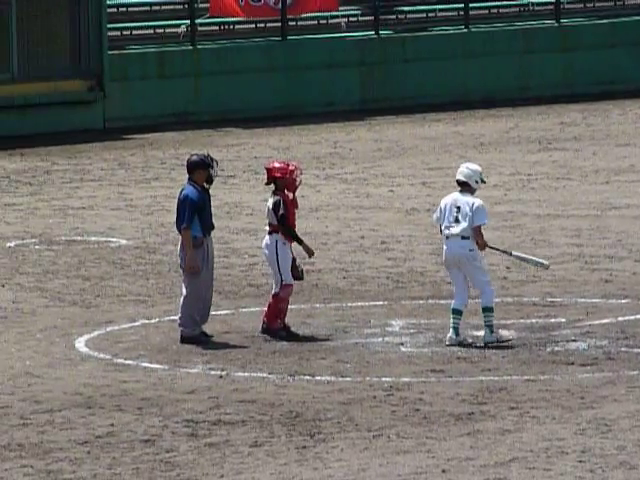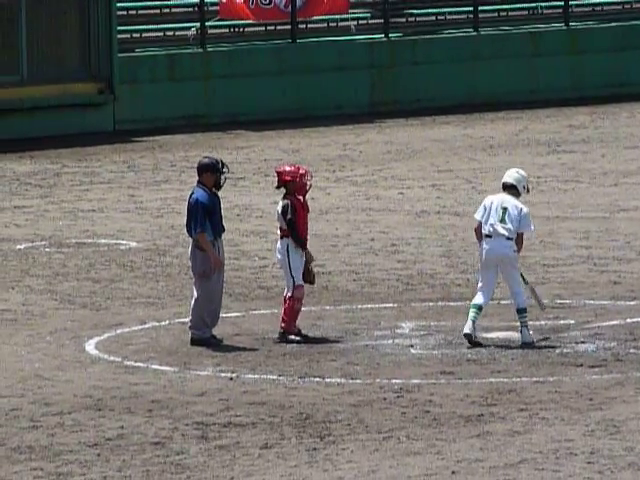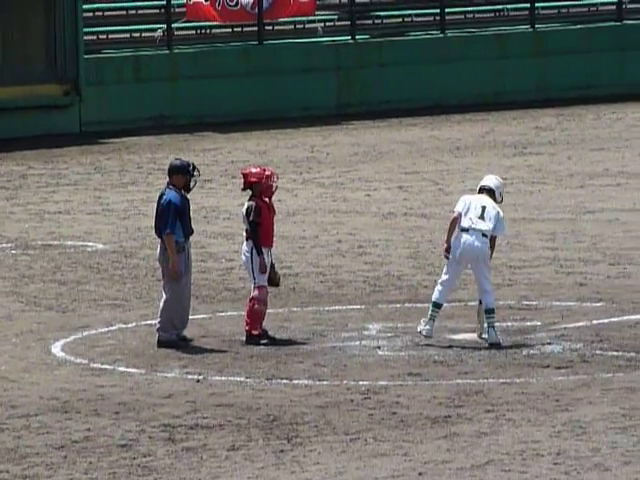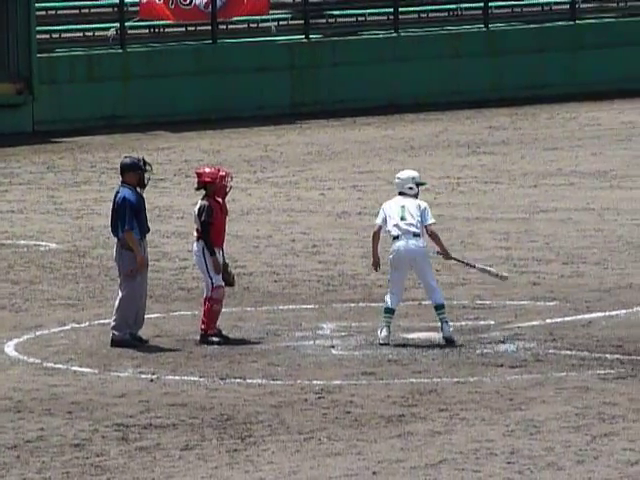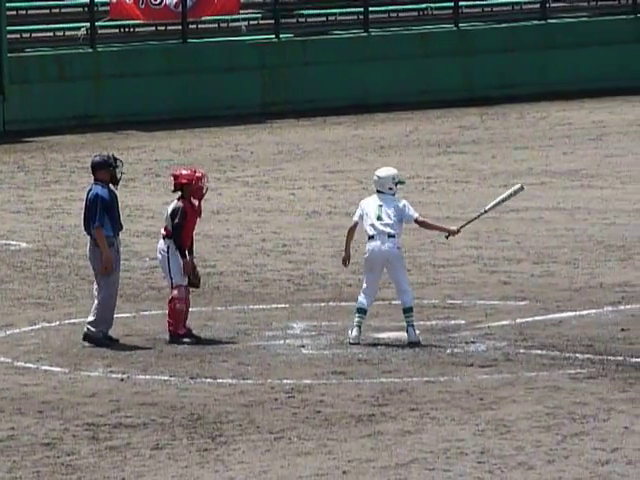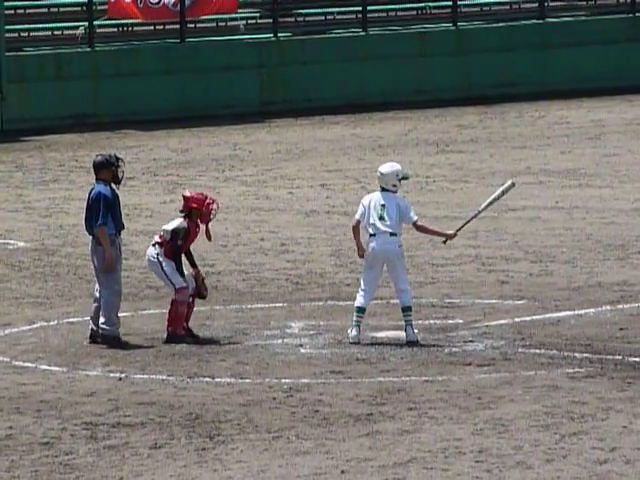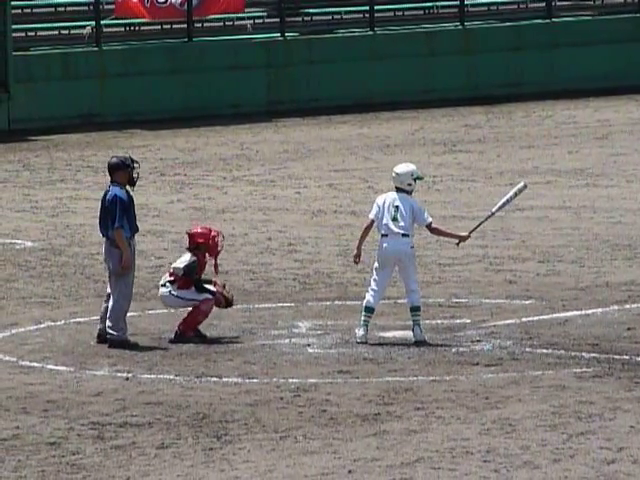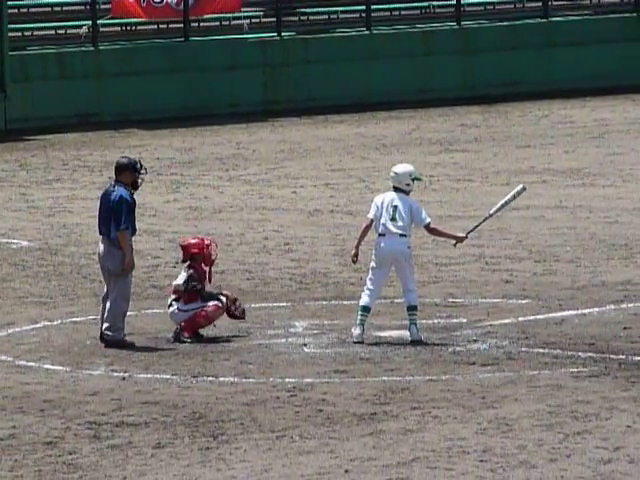
dt=0.4s
person 1, frame 1
left shoulder: (202, 190)
right shoulder: (189, 194)
right elbow: (185, 227)
right wrist: (189, 254)
left hip: (205, 242)
right hip: (195, 246)
left knee: (205, 289)
right knee: (192, 290)
left ankle: (197, 327)
right ankle: (188, 331)
person 1, frame 2
left shoulder: (210, 194)
right shoulder: (200, 197)
right elbow: (199, 231)
right wrist: (212, 254)
left hip: (216, 245)
right hip: (204, 249)
left knee: (214, 292)
right knee: (204, 292)
left ankle: (206, 331)
right ankle: (198, 334)
person 1, frame 3
left shoulder: (177, 195)
right shoulder: (171, 199)
right elbow: (168, 232)
right wrist: (173, 259)
left hip: (182, 247)
right hip: (174, 250)
left knee: (183, 293)
right knee: (173, 294)
left ankle: (176, 332)
right ankle: (165, 335)
person 1, frame 4
left shoulder: (133, 193)
right shoulder: (126, 196)
right elbow: (126, 230)
right wrist: (139, 253)
left hip: (137, 247)
right hip: (129, 249)
left knee: (139, 292)
right knee: (128, 293)
left ankle: (131, 332)
right ankle: (119, 335)
person 1, frame 5
left shoulder: (105, 191)
right shoulder: (99, 193)
right elbow: (97, 226)
right wrist: (106, 252)
left hip: (110, 244)
right hip: (104, 246)
left knee: (105, 290)
right knee: (108, 291)
left ankle: (101, 331)
right ankle: (93, 330)
person 1, frame 6
left shoulder: (105, 190)
right shoulder: (102, 192)
right elbow: (100, 224)
right wrist: (108, 250)
left hip: (109, 244)
right hip: (105, 245)
left knee: (103, 290)
right knee: (111, 290)
left ankle: (96, 331)
right ankle: (108, 332)
person 1, frame 7
left shoulder: (112, 192)
right shoulder: (118, 194)
right elbow: (117, 228)
right wrist: (126, 253)
left hip: (114, 246)
right hip: (119, 247)
left knee: (114, 292)
right knee: (122, 294)
left ankle: (105, 330)
right ankle: (116, 335)
person 1, frame 8
left shoulder: (108, 192)
right shoulder: (123, 196)
right elbow: (121, 229)
right wrist: (129, 255)
left hip: (105, 245)
right hip: (117, 248)
left knee: (111, 292)
right knee: (119, 295)
left ankle: (106, 330)
right ankle: (113, 335)
person 2, frame 1
left shoulder: (445, 201)
right shoulder: (476, 203)
left elbow: (440, 229)
right elbow: (477, 232)
right wrist: (482, 244)
left hip: (448, 249)
right hip: (467, 249)
left knee: (460, 293)
right knee: (486, 290)
left ankle: (454, 334)
right ankle: (490, 333)
person 2, frame 2
left shoulder: (489, 200)
right shoulder: (522, 208)
left elbow: (477, 227)
right elbow: (520, 238)
right wrist: (515, 256)
left hip: (488, 247)
right hip: (508, 248)
left knee: (484, 291)
right knee: (518, 291)
left ankle: (470, 325)
right ankle: (525, 333)
person 2, frame 3
left shoulder: (467, 199)
right shoulder: (497, 211)
left elbow: (455, 218)
right elbow: (493, 241)
left wrist: (447, 242)
right wrist: (487, 262)
left hip: (461, 243)
right hip: (482, 246)
left knee: (444, 285)
right knee: (486, 290)
left ankle: (428, 325)
right ankle: (491, 333)
person 2, frame 4
left shoulder: (388, 205)
right shoulder: (420, 204)
left elbow: (376, 231)
right elbow: (431, 231)
left wrist: (375, 255)
right wrist: (444, 250)
left hip: (398, 248)
right hip: (418, 246)
left knee: (394, 291)
right knee: (432, 287)
left ankle: (384, 332)
right ankle: (446, 328)
person 2, frame 5
left shoulder: (366, 202)
right shoulder: (399, 203)
left elbow: (352, 227)
right elbow: (421, 222)
left wrist: (347, 251)
right wrist: (447, 230)
left hip: (373, 248)
right hip: (392, 247)
left knee: (367, 291)
right knee: (404, 290)
left ankle: (355, 331)
right ankle: (410, 331)
person 2, frame 6
left shoulder: (368, 199)
right shoulder: (400, 202)
left elbow: (355, 225)
right elbow: (418, 226)
left wrist: (359, 246)
right wrist: (445, 234)
left hip: (373, 245)
right hip: (393, 246)
left knee: (365, 289)
right knee: (403, 288)
left ankle: (355, 330)
right ankle: (409, 330)
person 2, frame 7
left shoulder: (382, 199)
right shoulder: (413, 203)
left elbow: (369, 225)
right elbow: (432, 228)
left wrist: (358, 248)
right wrist: (458, 236)
left hip: (385, 246)
right hip: (405, 247)
left knee: (375, 289)
right knee: (412, 289)
left ankle: (362, 330)
right ankle: (417, 330)
person 2, frame 8
left shoulder: (380, 198)
right shoulder: (412, 203)
left elbow: (368, 224)
right elbow: (430, 228)
left wrist: (357, 247)
right wrist: (455, 237)
left hip: (382, 245)
right hip: (402, 246)
left knee: (371, 289)
right knee: (409, 288)
left ankle: (359, 330)
right ankle: (413, 329)
person 3, frame 1
left shoulder: (284, 197)
right shoulder: (278, 200)
right elbow: (286, 226)
left wrist: (291, 254)
right wrist: (303, 245)
left hip: (282, 245)
right hip: (276, 245)
left knee: (282, 286)
right knee: (285, 285)
left ankle: (279, 324)
right ankle: (269, 324)
person 3, frame 2
left shoulder: (297, 201)
right shoulder: (288, 203)
right elbow: (292, 231)
left wrist: (303, 252)
right wrist: (306, 251)
left hip: (295, 249)
right hip: (289, 248)
left knee: (293, 289)
right knee: (297, 288)
left ankle: (291, 328)
right ankle: (286, 330)
person 3, frame 3
left shoulder: (264, 203)
right shoulder: (253, 205)
right elbow: (253, 234)
left wrist: (269, 259)
right wrist: (261, 257)
left hip: (264, 251)
right hip: (254, 252)
left knee: (262, 291)
right knee: (259, 290)
left ankle: (258, 329)
right ankle: (251, 333)
person 3, frame 4
left shoulder: (217, 204)
right shoulder: (206, 205)
right elbow: (205, 234)
left wrist: (222, 257)
right wrist: (214, 257)
left hip: (214, 251)
right hip: (205, 251)
left knee: (213, 290)
right knee: (217, 289)
left ankle: (212, 329)
right ankle: (206, 332)
person 3, frame 5
left shoulder: (191, 205)
right shoulder: (180, 207)
right elbow: (176, 235)
left wrist: (191, 258)
right wrist: (185, 259)
left hip: (177, 250)
right hip: (169, 249)
left knee: (184, 289)
right knee: (178, 289)
left ankle: (182, 328)
right ankle: (175, 332)
person 3, frame 6
left shoulder: (193, 225)
right shoulder: (184, 227)
left elbow: (184, 249)
right elbow: (176, 255)
left wrist: (196, 269)
right wrist: (184, 278)
left hip: (164, 256)
right hip: (157, 255)
left knee: (191, 288)
right knee: (182, 288)
left ankle: (183, 327)
right ankle: (174, 332)
person 3, frame 7
left shoulder: (197, 256)
right shoulder: (194, 260)
left elbow: (195, 281)
right elbow: (198, 287)
left wrist: (213, 282)
right wrist: (215, 293)
left hip: (176, 289)
right hip: (169, 293)
left knee: (212, 294)
right knee: (207, 300)
left ankle: (191, 329)
right ankle: (183, 332)
person 3, frame 8
left shoulder: (198, 268)
right shoulder: (192, 272)
left elbow: (202, 293)
right elbow: (204, 296)
left wrist: (222, 294)
right wrist: (221, 294)
left hip: (187, 307)
right hip: (178, 312)
left knee: (222, 302)
right knee: (216, 307)
left ankle: (191, 329)
right ankle: (182, 330)
